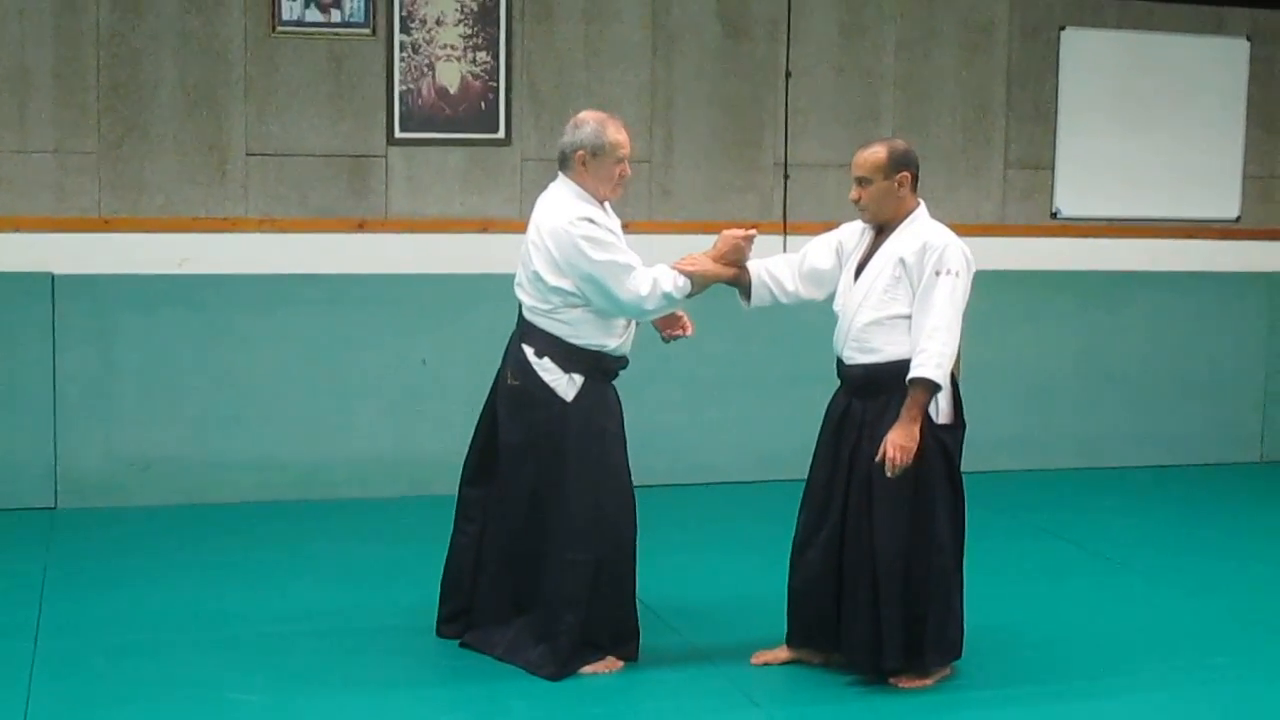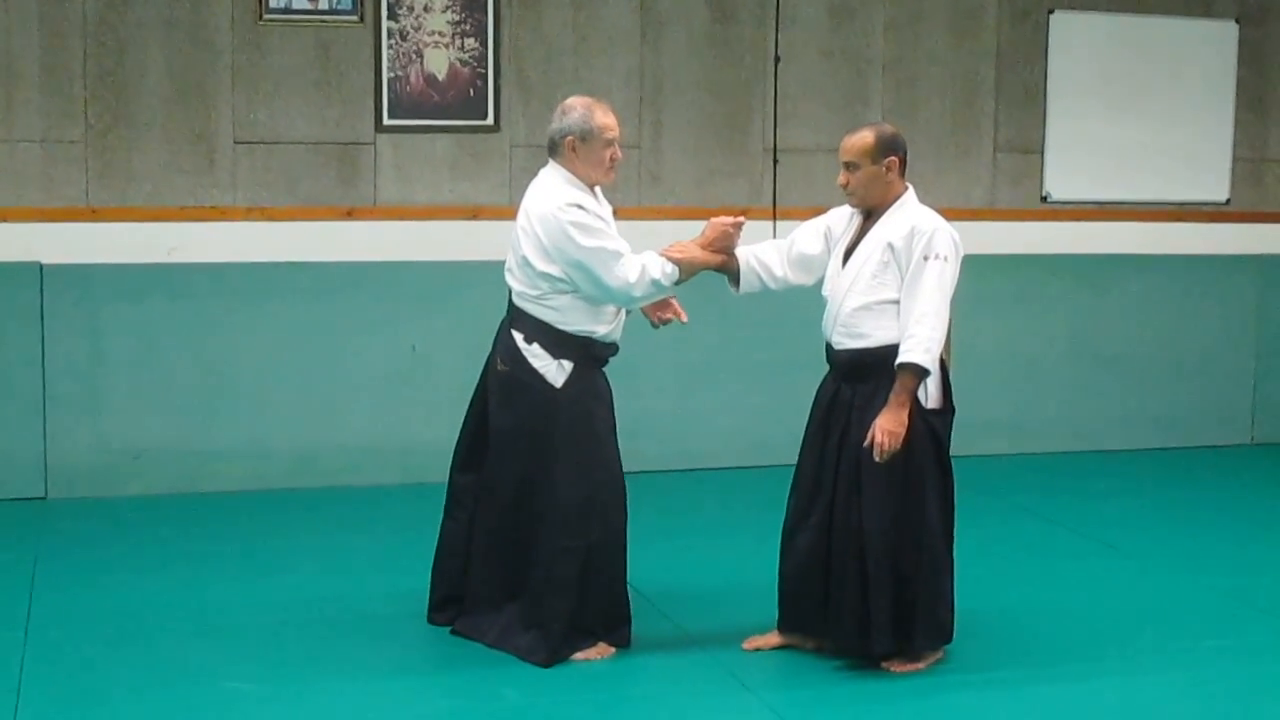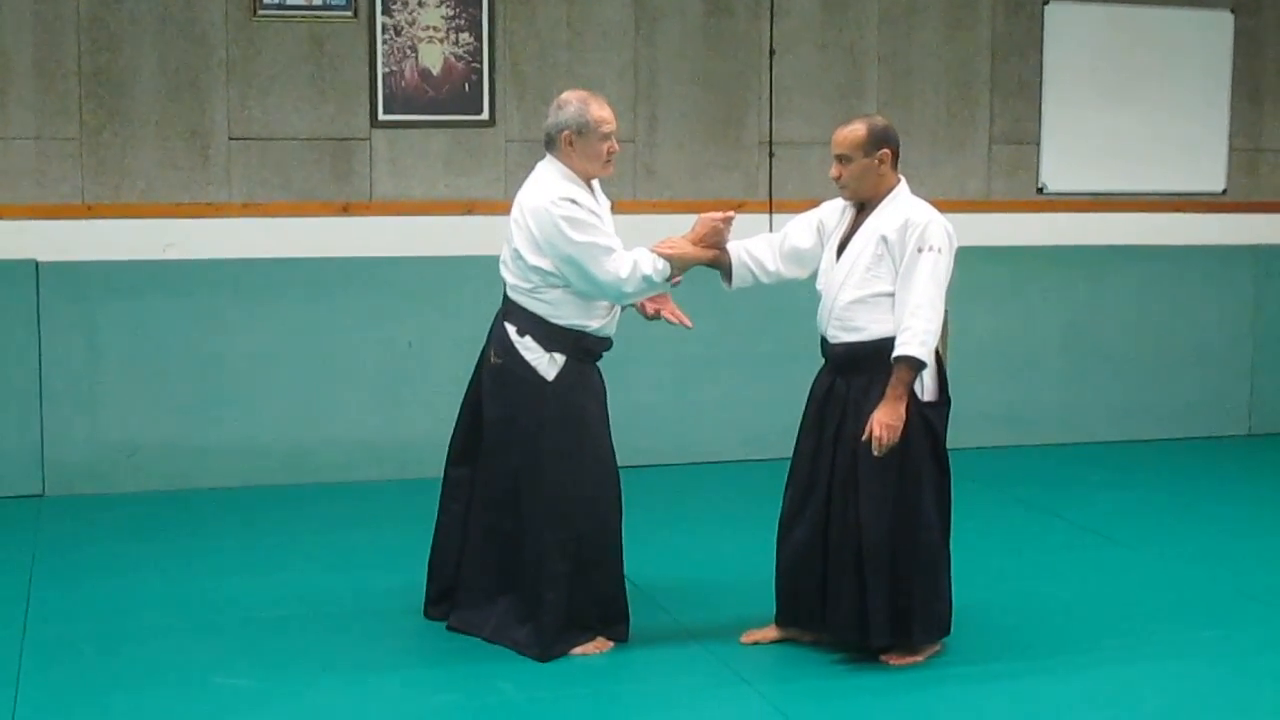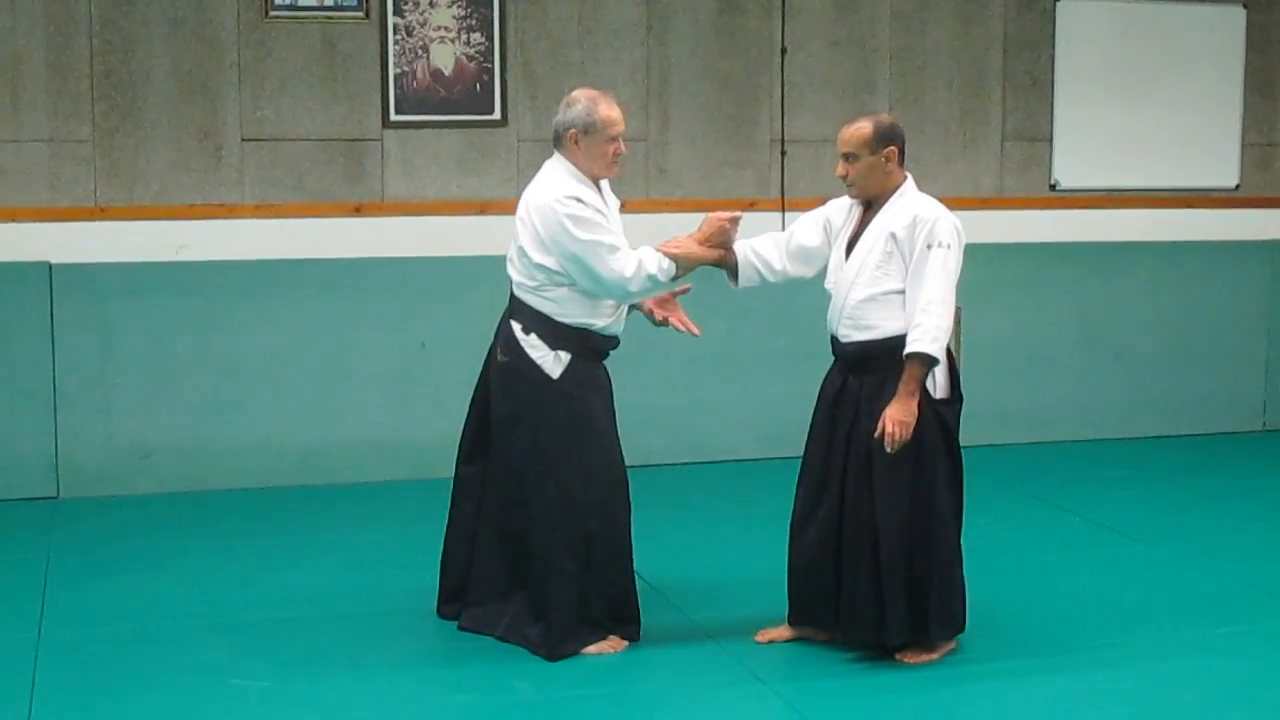
dt=0.4s
person 1, frame 1
left shoulder: (577, 204)
right shoulder: (571, 222)
left elbow: (614, 286)
right elbow: (636, 289)
left wrist: (655, 312)
right wrist: (714, 263)
left hip: (541, 373)
right hip: (561, 383)
left knee: (515, 497)
right knee: (586, 512)
left ankle: (482, 615)
right ankle: (570, 644)
person 1, frame 2
left shoulder: (571, 190)
right shoulder: (561, 208)
left elbow: (603, 274)
right elbow: (625, 278)
left wrist: (646, 297)
right wrist: (700, 250)
left hip: (531, 360)
right hip: (551, 369)
left knee: (505, 484)
right knee: (578, 497)
left ankle: (474, 602)
right ankle: (563, 630)
person 1, frame 3
left shoulder: (575, 185)
right shoulder: (553, 202)
left elbow: (596, 270)
right elbow: (614, 275)
left wrist: (639, 293)
right wrist: (691, 246)
left hip: (527, 355)
right hip: (543, 363)
left knee: (500, 478)
right knee: (572, 491)
left ankle: (470, 597)
right ankle: (561, 625)
person 1, frame 4
left shoulder: (585, 184)
right shoulder: (560, 201)
left elbow: (603, 269)
right elbow: (619, 273)
left wrist: (645, 298)
right wrist: (697, 247)
left hip: (539, 354)
right hip: (550, 361)
left knee: (512, 478)
right knee: (581, 491)
left ankle: (485, 595)
right ankle: (574, 624)
person 2, frame 1
left shoulder: (938, 247)
right shoulder: (853, 237)
left elbow: (936, 342)
right elbow: (793, 273)
left wrist: (909, 421)
right wrist: (727, 271)
left hip: (910, 405)
right hip: (854, 400)
left knee: (910, 535)
right knee: (828, 523)
left ankle: (927, 655)
right ankle: (815, 638)
person 2, frame 2
left shoulder: (926, 232)
right shoulder: (842, 222)
left elbow: (924, 327)
right elbow: (779, 262)
left wrist: (900, 409)
right wrist: (714, 256)
left hip: (899, 391)
right hip: (844, 384)
left knee: (901, 519)
right knee: (817, 510)
left ankle: (921, 639)
right ankle: (805, 623)
person 2, frame 3
left shoulder: (919, 224)
right shoulder: (835, 215)
left elbow: (919, 319)
right elbow: (777, 253)
left wrist: (894, 399)
right wrist: (708, 253)
left hip: (894, 382)
right hip: (838, 378)
left knee: (897, 513)
right knee: (812, 502)
left ankle: (915, 632)
right ankle: (803, 616)
person 2, frame 4
left shoulder: (928, 220)
right shoulder: (842, 213)
left elbow: (930, 315)
right elbow: (785, 251)
left wrist: (907, 395)
right wrist: (716, 252)
left hip: (905, 379)
right hip: (849, 377)
left knee: (911, 510)
right knee: (825, 500)
left ankle: (931, 630)
right ankle: (817, 615)
